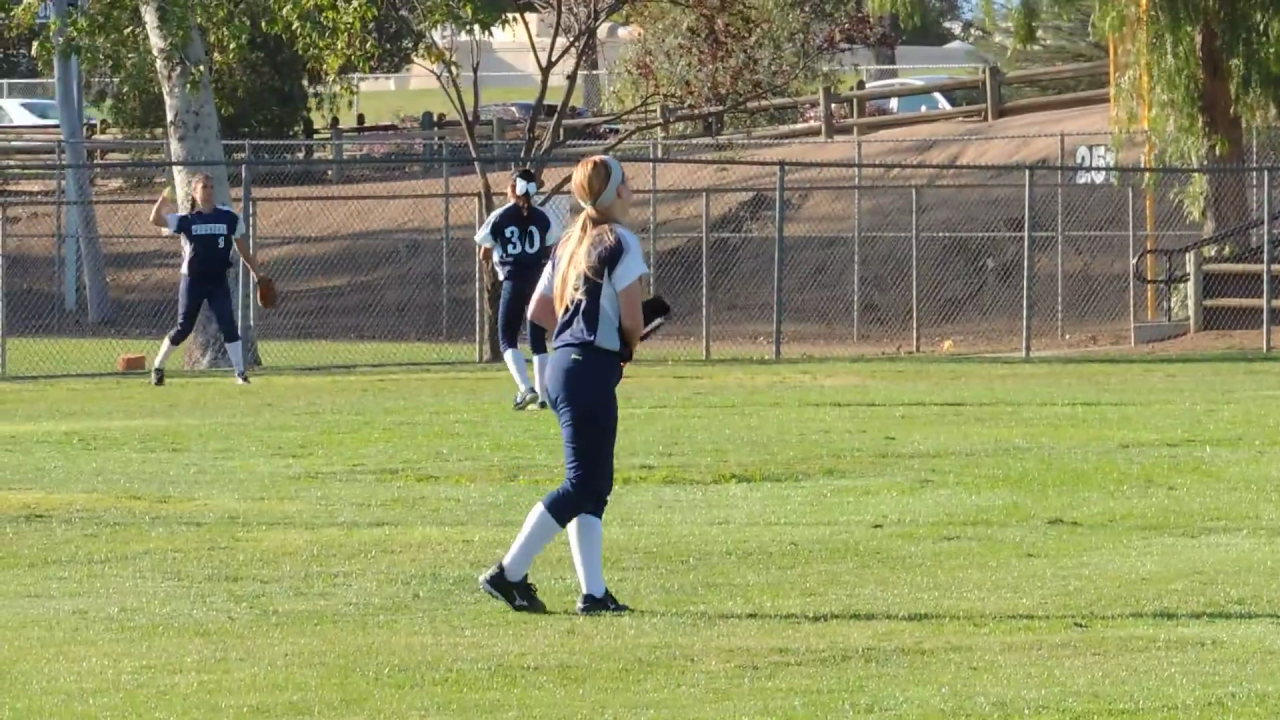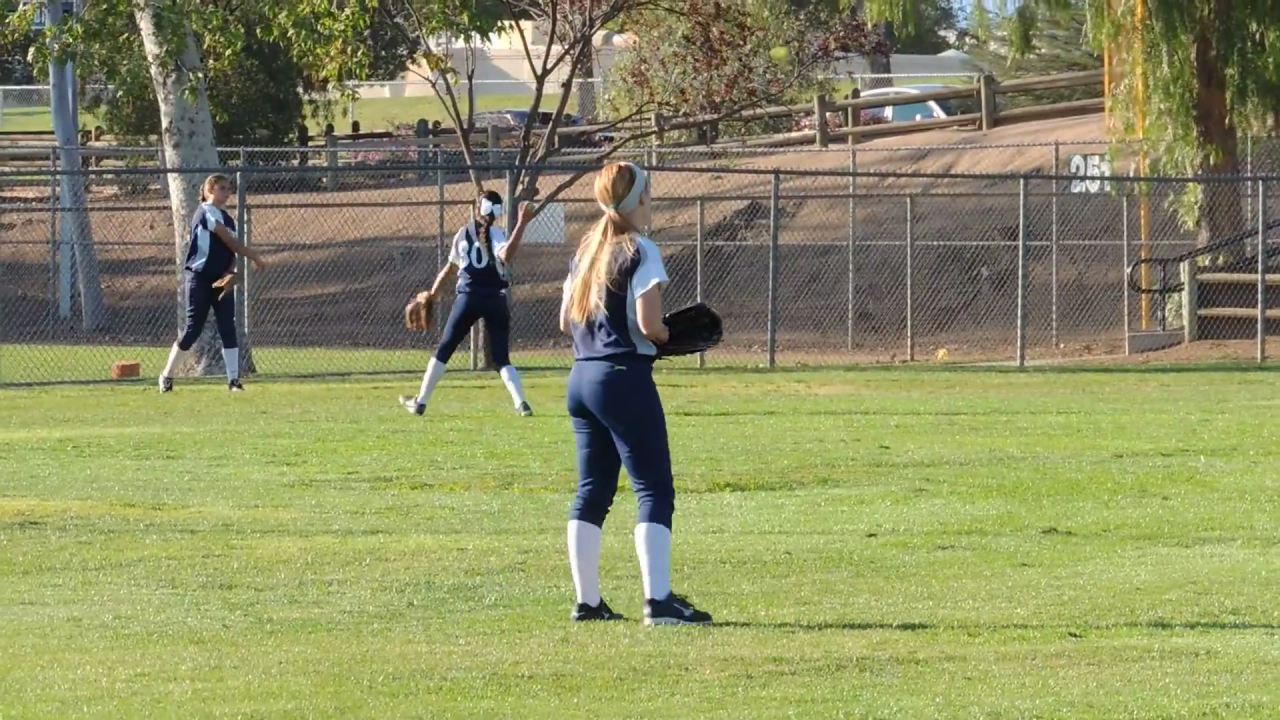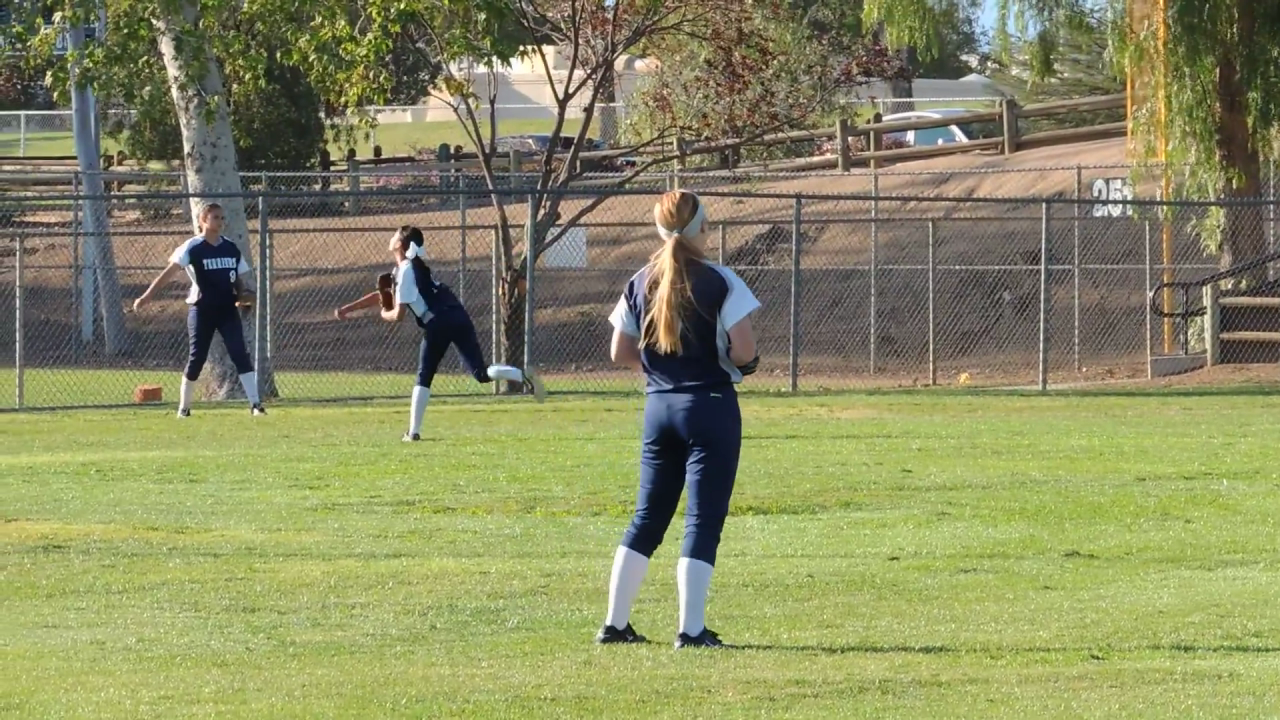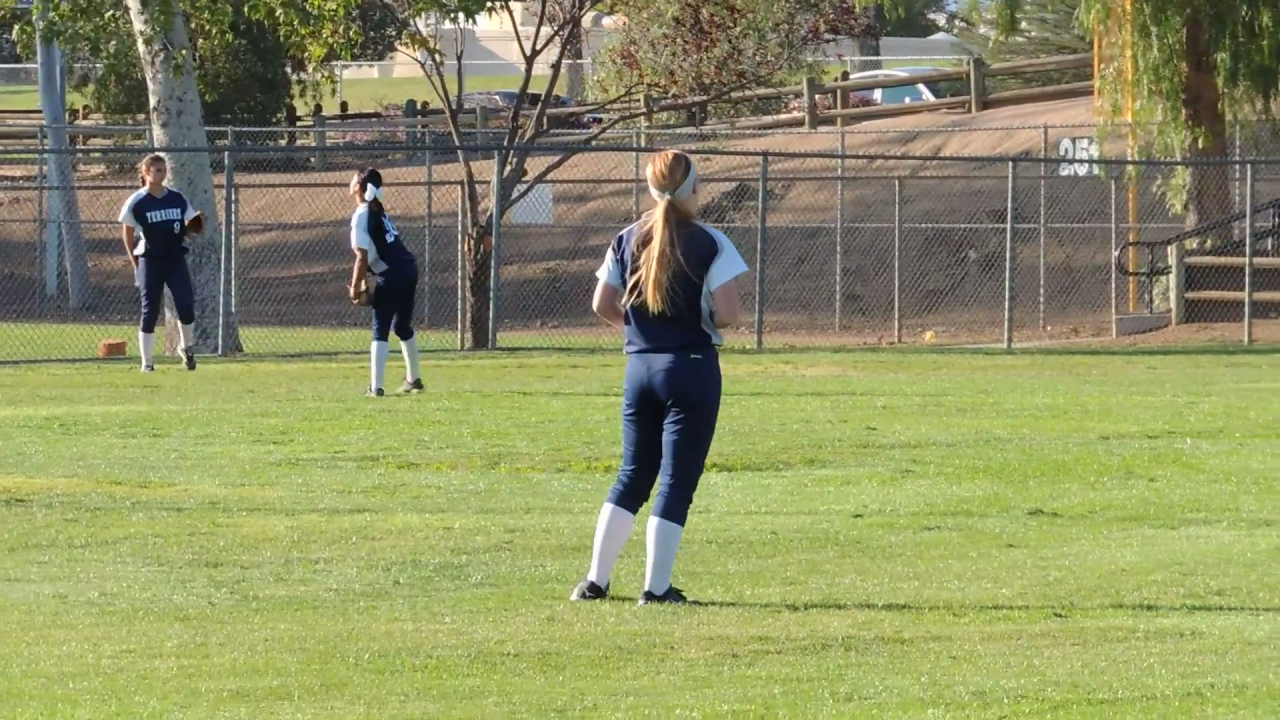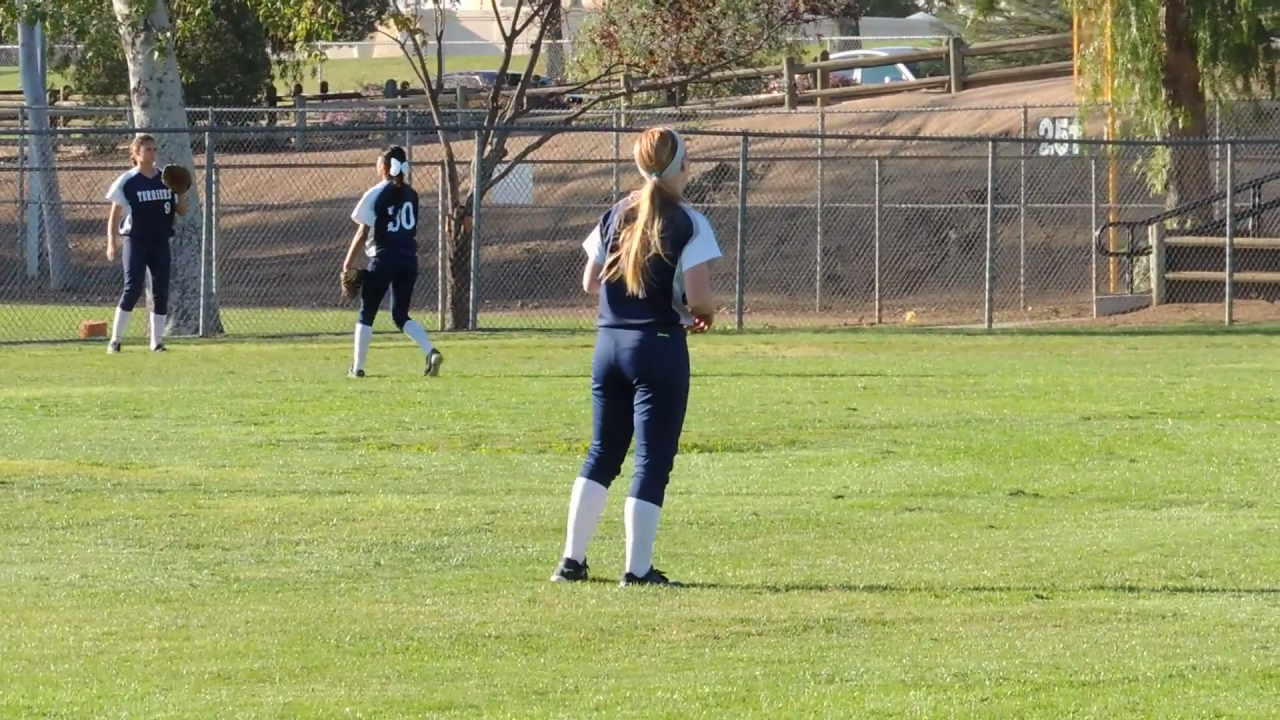
dt=0.5s
person 1, frame 1
left shoulder: (570, 242)
right shoulder: (621, 241)
left elbow: (538, 311)
right elbow: (630, 316)
right wrist: (630, 344)
left hip: (562, 366)
right hip: (589, 370)
left knee: (591, 483)
right knee: (585, 485)
left ankle: (593, 592)
right ankle: (509, 572)
person 1, frame 2
left shoulder: (588, 249)
right shoulder: (640, 250)
left elbow: (566, 321)
right elbow: (648, 324)
right wrist: (666, 336)
left hip: (581, 378)
right hip: (624, 379)
left knee: (593, 490)
right knee: (654, 489)
left ankle: (587, 600)
right ankle: (658, 598)
person 1, frame 3
left shoulder: (640, 283)
right shoulder: (720, 281)
left elbow: (620, 353)
right elbow: (745, 351)
right wrist: (720, 360)
left hip: (659, 409)
right hip: (710, 408)
left knee: (647, 517)
right knee: (703, 522)
left ankle: (615, 624)
right ankle: (691, 631)
person 1, frame 4
left shoulder: (628, 239)
right shoulder: (709, 242)
left elbow: (602, 304)
right elbow: (728, 313)
right wrist: (701, 321)
left hip: (640, 368)
right hip: (691, 370)
left knee: (632, 475)
right knee: (677, 480)
left ankle: (594, 581)
right ankle: (656, 588)
person 1, frame 5
left shoulder: (615, 214)
right shoulder: (689, 223)
left elbow: (590, 282)
right elbow: (697, 297)
right wrist: (708, 311)
left hip: (609, 343)
right hip: (658, 348)
left knee: (603, 454)
right knee: (653, 460)
left ankle: (571, 559)
right ankle: (638, 570)
person 2, frame 1
left shoulder: (498, 217)
right shoulder: (543, 217)
left elbow: (485, 256)
right elbow: (549, 253)
left hip: (513, 283)
right hip: (539, 283)
left knee: (507, 340)
right knee: (538, 341)
left ankle: (527, 388)
right ankle: (541, 396)
person 2, frame 2
left shoulder: (462, 233)
right shoulder: (495, 234)
left elbow: (450, 268)
right elbow: (506, 257)
left wrist: (431, 293)
right wrist: (522, 224)
left hip: (468, 299)
right hip: (495, 301)
left knee: (444, 350)
right knee: (501, 358)
left ankle: (420, 402)
right ankle: (521, 403)
person 2, frame 3
left shoulder: (407, 272)
right shoulder: (414, 266)
left elbow: (399, 315)
right elbow: (382, 295)
left wrist: (385, 314)
right wrist: (348, 308)
left hip: (439, 324)
right hip: (459, 316)
left knee: (424, 378)
right knee: (481, 371)
left ankle: (413, 432)
right ankle: (522, 375)
person 2, frame 4
left shoulder: (361, 217)
right shoulder: (377, 209)
left elbow: (362, 259)
left wrist: (355, 288)
right wrist: (367, 280)
left hip: (391, 275)
right hip: (407, 269)
left knee: (380, 330)
right knee: (402, 326)
left ankle: (377, 387)
right ankle: (414, 379)
person 2, frame 5
left shoulder: (374, 195)
right shoulder: (411, 195)
left elbow: (363, 234)
left wrist: (348, 262)
left hip: (383, 261)
right hip: (409, 260)
left knee: (366, 314)
right knee: (402, 315)
left ankle: (357, 368)
right ankle: (430, 353)
person 3, frame 1
left shoulder: (229, 216)
right shoulder: (186, 218)
left elbow: (241, 247)
right elbow: (156, 220)
left wrist: (257, 273)
right wrist: (163, 200)
left hip: (219, 279)
right hip: (194, 279)
left knee: (228, 324)
right knee: (184, 327)
left ankle: (240, 372)
right ankle: (159, 365)
person 3, frame 2
left shoulder: (227, 218)
right shoulder: (207, 211)
right elbow: (228, 240)
left wrist: (230, 272)
right wrist: (255, 257)
left hip: (220, 281)
right hip: (199, 279)
left knee: (228, 329)
right knee: (193, 330)
left ankle: (233, 380)
right ankle: (167, 375)
person 3, frame 3
left shoulder: (232, 248)
right shoulder: (192, 248)
left elbow: (239, 280)
right elbow: (169, 272)
left wrist: (245, 294)
right wrist: (147, 296)
left hip: (228, 309)
right hip: (202, 310)
left knee: (241, 354)
right knee: (197, 359)
left ankle: (255, 403)
right ankle: (183, 407)
person 3, frame 4
left shoulder: (178, 198)
right shoulder: (136, 202)
left elbow: (188, 229)
right elbow: (128, 236)
right wrist: (137, 263)
left hip: (176, 259)
right hip: (150, 262)
left knee: (186, 306)
right knee: (150, 312)
left ankle: (187, 346)
right ankle: (147, 362)
person 3, frame 5
left shoulder: (166, 180)
right shoulder: (126, 182)
left elbow: (182, 211)
right elbow: (115, 214)
left wrist: (180, 192)
right wrist: (112, 243)
left hip: (161, 243)
right hip: (135, 242)
left knee: (162, 292)
right knee: (132, 289)
left ankle: (157, 341)
right ankle: (115, 340)
